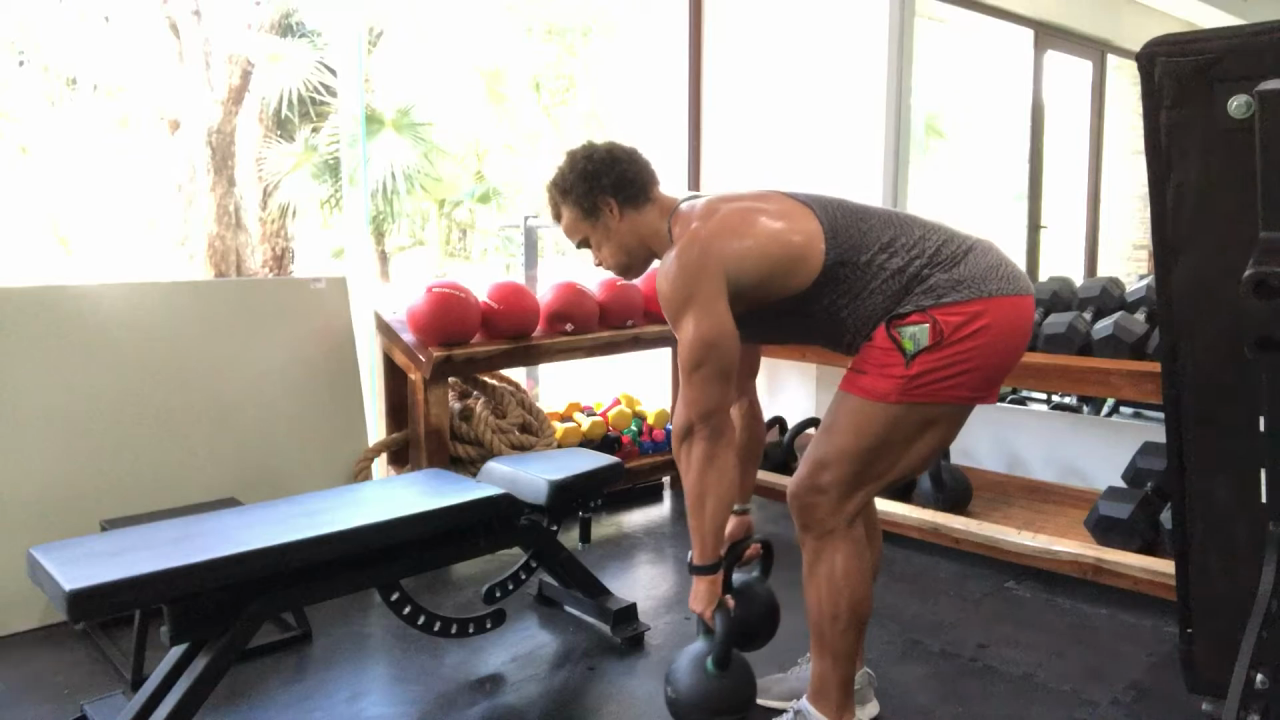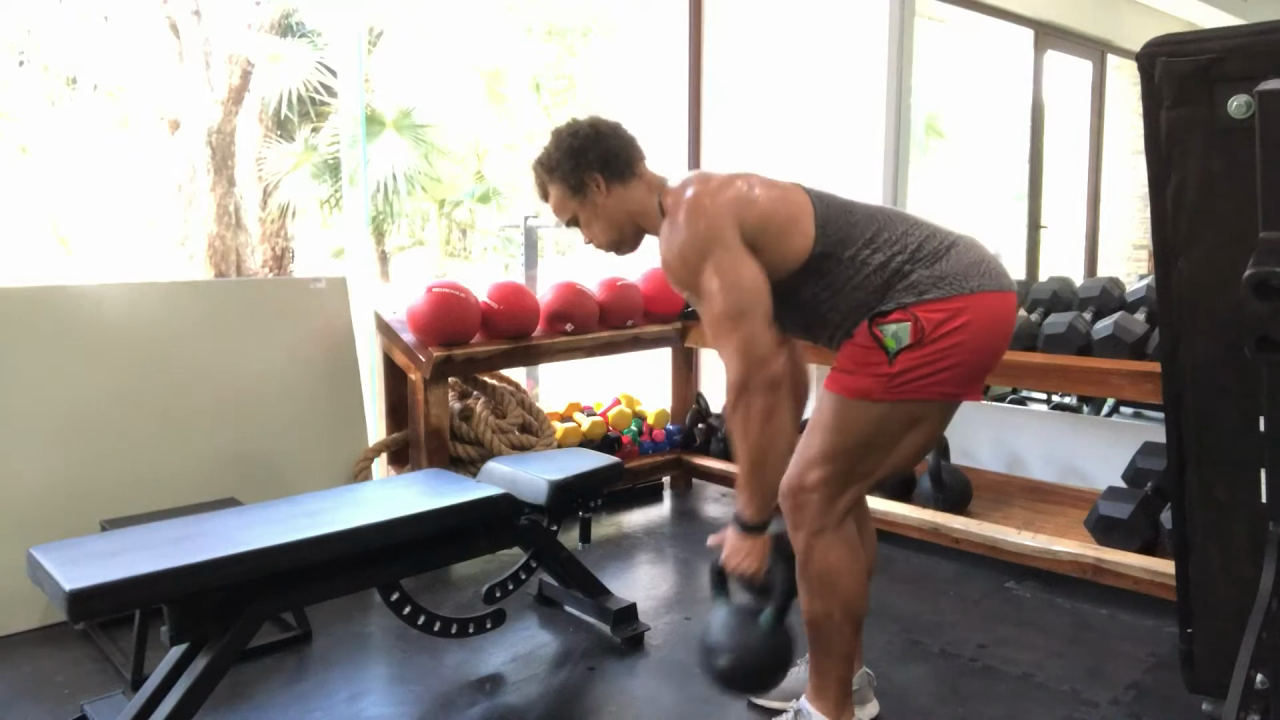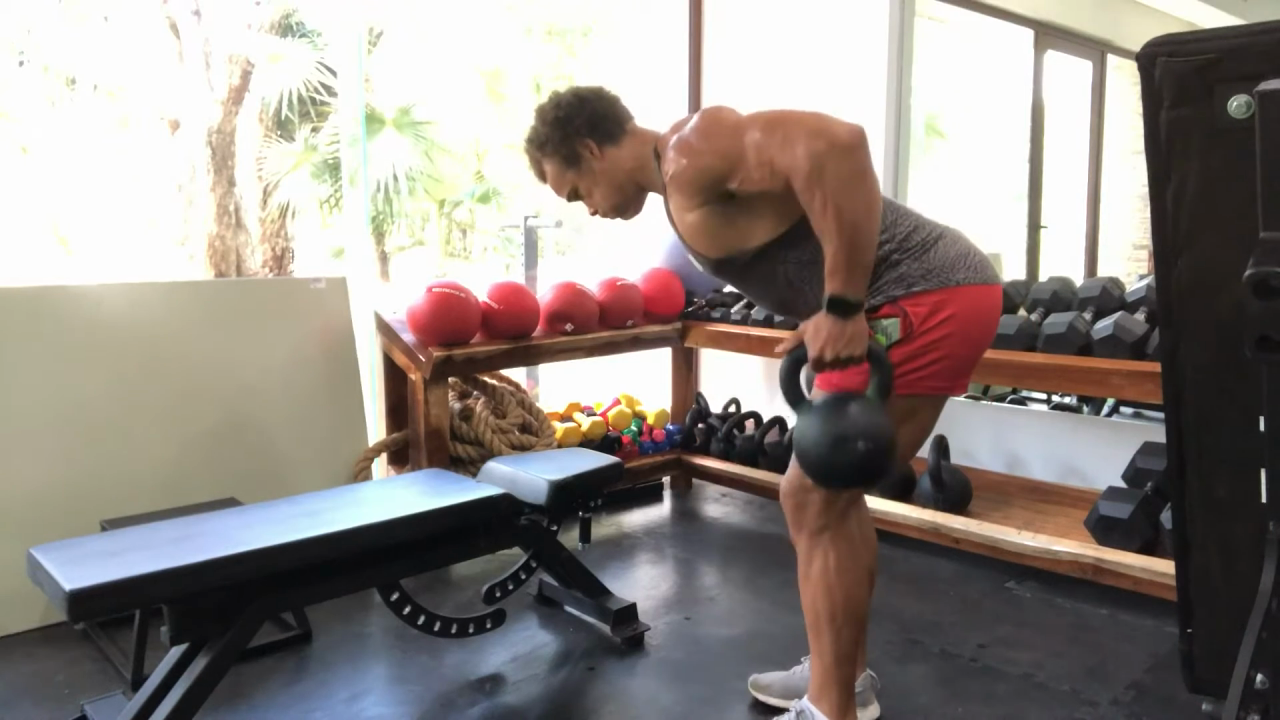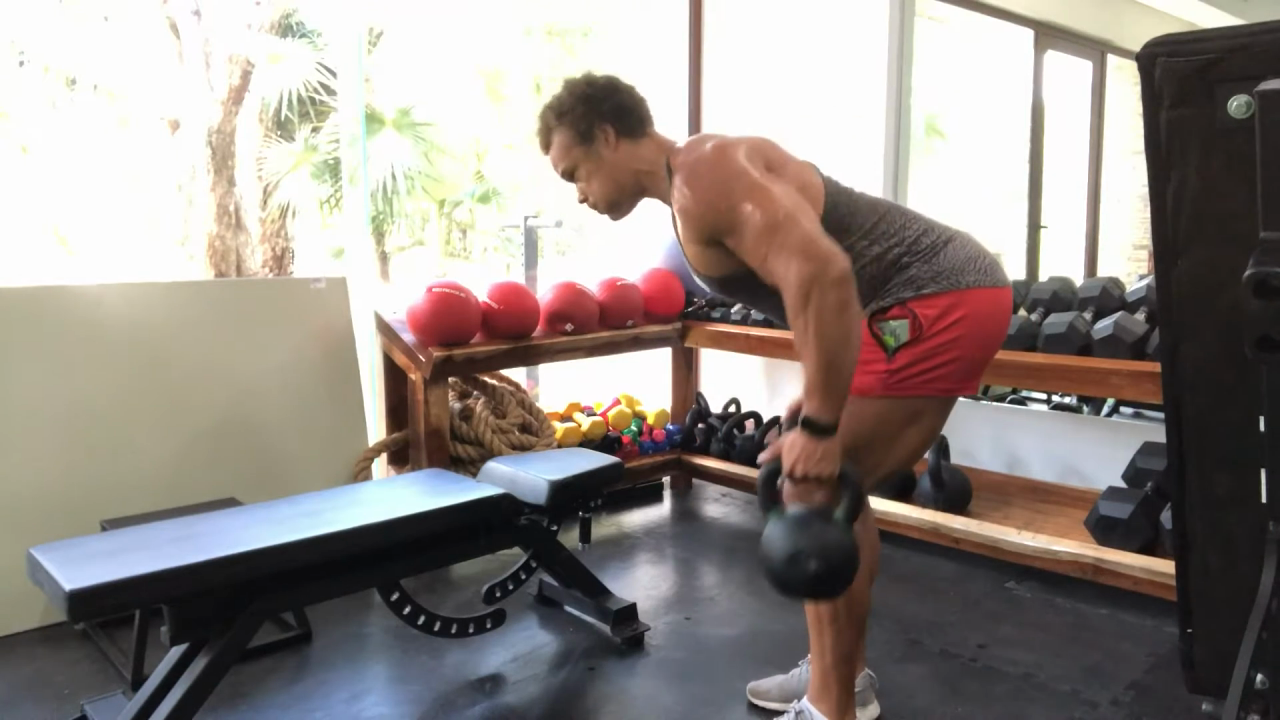
dt=0.5s
person 1, frame 1
left shoulder: (688, 261)
right shoulder: (711, 235)
left elbow: (699, 427)
right elbow: (737, 400)
left wrist: (705, 568)
right wrist: (739, 509)
left hip: (958, 311)
right hip: (979, 298)
left knee: (822, 503)
right knee: (841, 491)
person 1, frame 2
left shoulder: (690, 227)
right shoulder: (701, 213)
left elbow: (751, 381)
right elbow: (779, 361)
left wrist: (752, 522)
right wrist: (767, 486)
left hip: (941, 309)
right hip: (961, 294)
left knee: (815, 502)
right knee: (831, 490)
person 1, frame 3
left shoulder: (691, 154)
right shoulder: (694, 174)
left elbow: (837, 146)
left wrist: (841, 310)
right wrist: (835, 310)
left hip: (925, 299)
right hip: (943, 290)
left knee: (813, 500)
right knee: (832, 493)
person 1, frame 4
left shoulder: (702, 179)
right shoulder: (698, 182)
left elbow: (821, 279)
left wrist: (818, 428)
right wrist: (816, 402)
left hip: (938, 303)
right hip: (955, 290)
left knee: (818, 495)
right knee: (831, 490)
